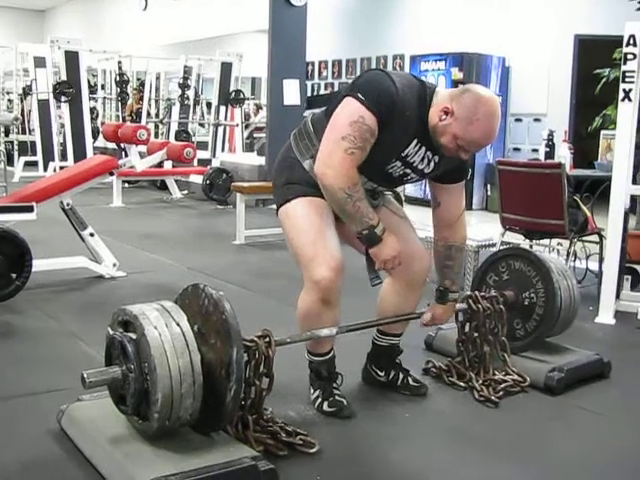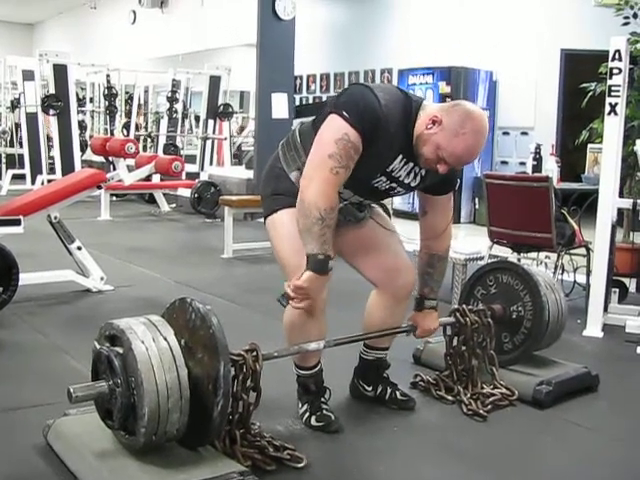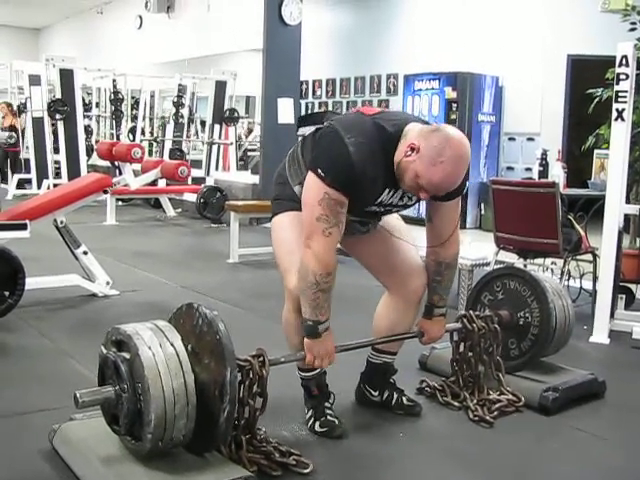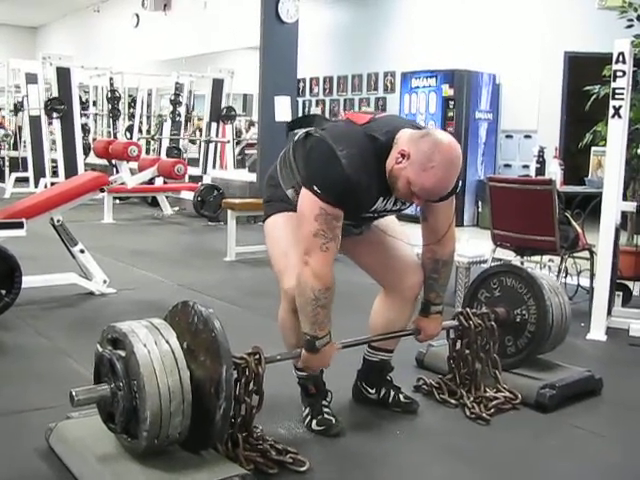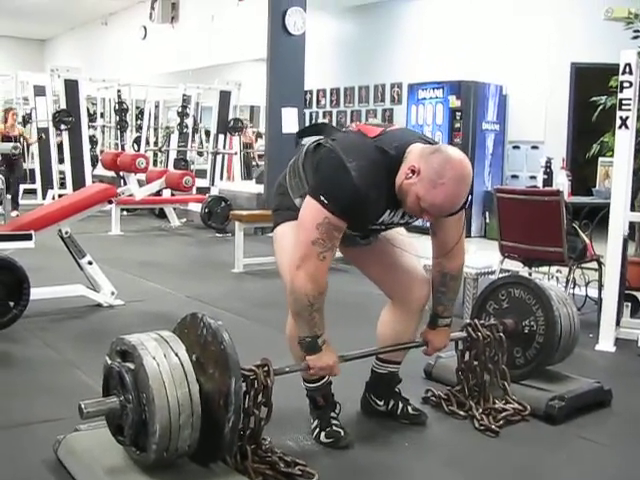
dt=1s
person 1, frame 1
left shoulder: (453, 157)
right shoulder: (384, 93)
left elbow: (450, 225)
right elbow: (332, 170)
left wrist: (447, 297)
right wrist: (375, 235)
left hip: (363, 189)
right hip: (307, 175)
left knee: (416, 265)
right knee: (325, 275)
left ankle: (381, 364)
right ankle: (322, 378)
person 1, frame 2
left shoulder: (443, 164)
right shoulder: (370, 108)
left elbow: (436, 235)
right elbow: (317, 187)
left wrist: (427, 305)
right wrist: (319, 268)
left hip: (351, 202)
right hip: (294, 187)
left knee: (401, 279)
right knee: (309, 292)
left ankle: (369, 377)
right ankle: (310, 391)
person 1, frame 3
left shoulder: (443, 166)
right shoulder: (348, 150)
left elbow: (444, 242)
right elbow: (318, 248)
left wrist: (435, 312)
right wrist: (317, 330)
left hip: (366, 207)
right hip: (301, 193)
left knee: (412, 281)
right knee: (300, 288)
left ankle: (375, 382)
right ankle: (316, 394)
person 1, frame 4
left shoulder: (435, 167)
right shoulder: (341, 163)
left elbow: (439, 241)
right elbow: (315, 264)
left wrist: (433, 309)
right wrist: (318, 343)
left hip: (359, 205)
right hip: (294, 195)
left knee: (409, 278)
right knee: (298, 288)
left ankle: (372, 380)
right ankle: (312, 393)
person 1, frame 5
left shoulder: (445, 181)
right shoulder: (350, 175)
left elbow: (449, 255)
right elbow: (306, 270)
left wrist: (441, 322)
right wrist: (316, 345)
left hip: (367, 213)
right hip: (301, 203)
left knee: (416, 289)
right knee: (303, 298)
left ankle: (380, 391)
right ankle: (321, 404)
